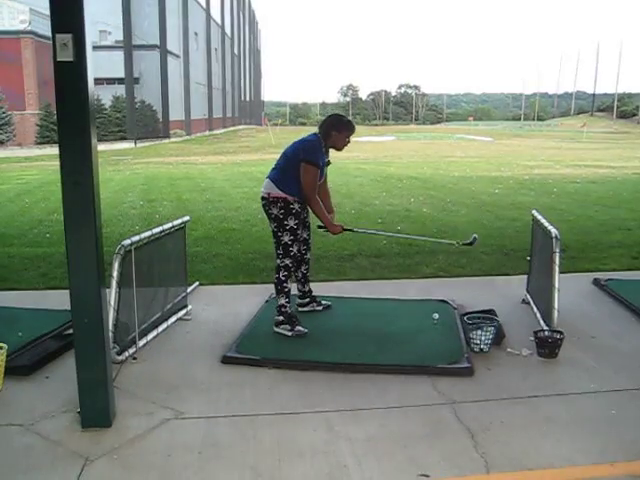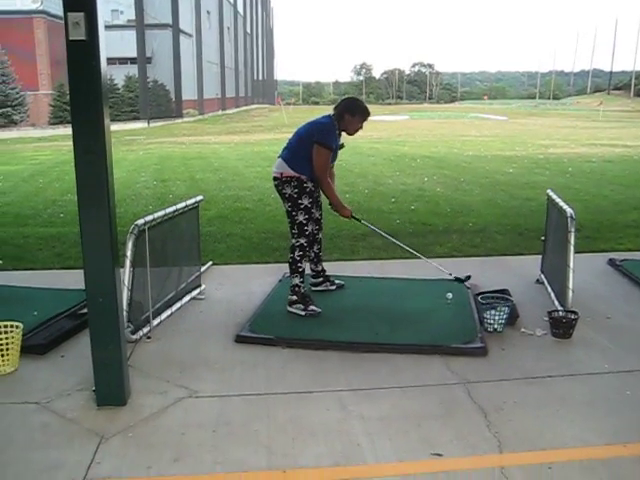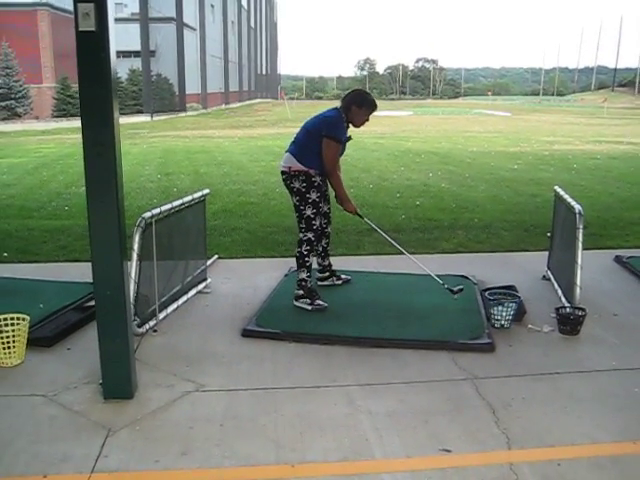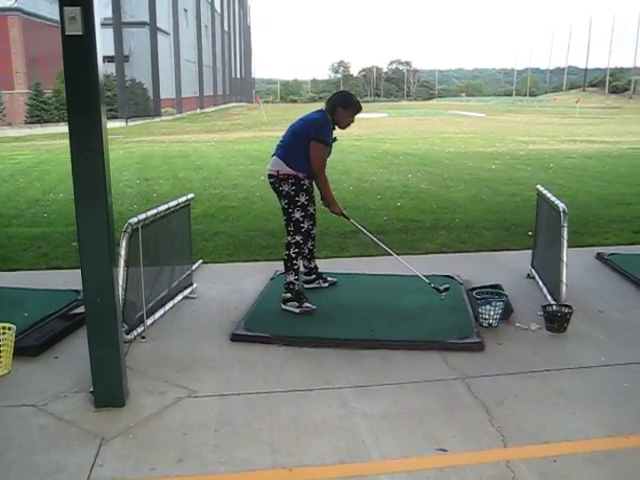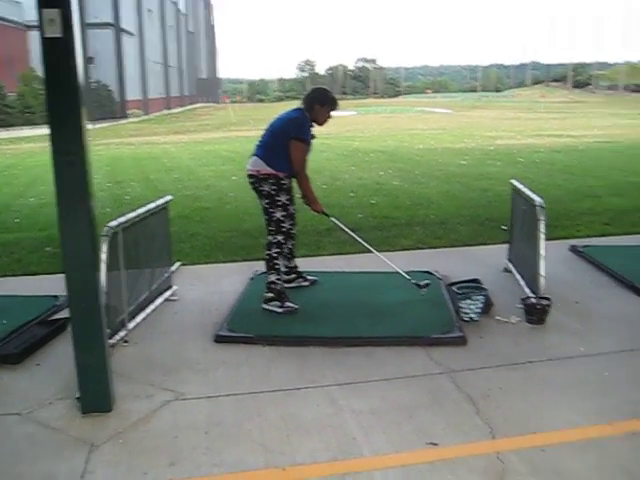
dt=0.5s
person 1, frame 1
left shoulder: (320, 148)
right shoulder: (312, 148)
left elbow: (321, 187)
right elbow: (310, 194)
left wrist: (331, 213)
right wrist: (329, 223)
left hip: (293, 199)
right hip: (279, 200)
left knee: (302, 249)
right knee: (287, 254)
left ankle: (305, 299)
right ankle: (283, 317)
person 1, frame 2
left shoulder: (332, 129)
right shoulder: (326, 130)
left elbow: (328, 170)
right elbow: (321, 176)
left wrist: (334, 199)
right wrist: (339, 206)
left hip: (304, 178)
right hip: (290, 179)
left knee: (314, 228)
right knee: (302, 234)
left ankle: (318, 278)
right ankle: (296, 297)
person 1, frame 3
left shoulder: (337, 120)
right shoulder: (334, 124)
left elbow: (333, 165)
right elbow: (331, 169)
left wrist: (340, 194)
right wrist: (346, 200)
left hip: (311, 172)
right hip: (299, 173)
left knee: (323, 222)
right knee: (310, 229)
left ankle: (325, 273)
right ankle: (302, 291)
person 1, frame 4
left shoulder: (321, 121)
right shoulder: (321, 125)
left elbow: (315, 168)
right elbow: (318, 171)
left wrist: (326, 197)
right wrist: (332, 202)
left hip: (296, 175)
right hip: (286, 176)
left knee: (308, 225)
right knee: (297, 231)
left ankle: (311, 275)
right ankle: (290, 294)
person 1, frame 5
left shoulder: (297, 118)
right shoulder: (300, 124)
left elbow: (294, 166)
right elbow: (299, 170)
left wrist: (306, 194)
right wrist: (313, 200)
left hip: (274, 175)
right hip: (267, 176)
left knee: (288, 225)
right knee: (278, 231)
left ankle: (290, 274)
right ankle: (272, 293)
